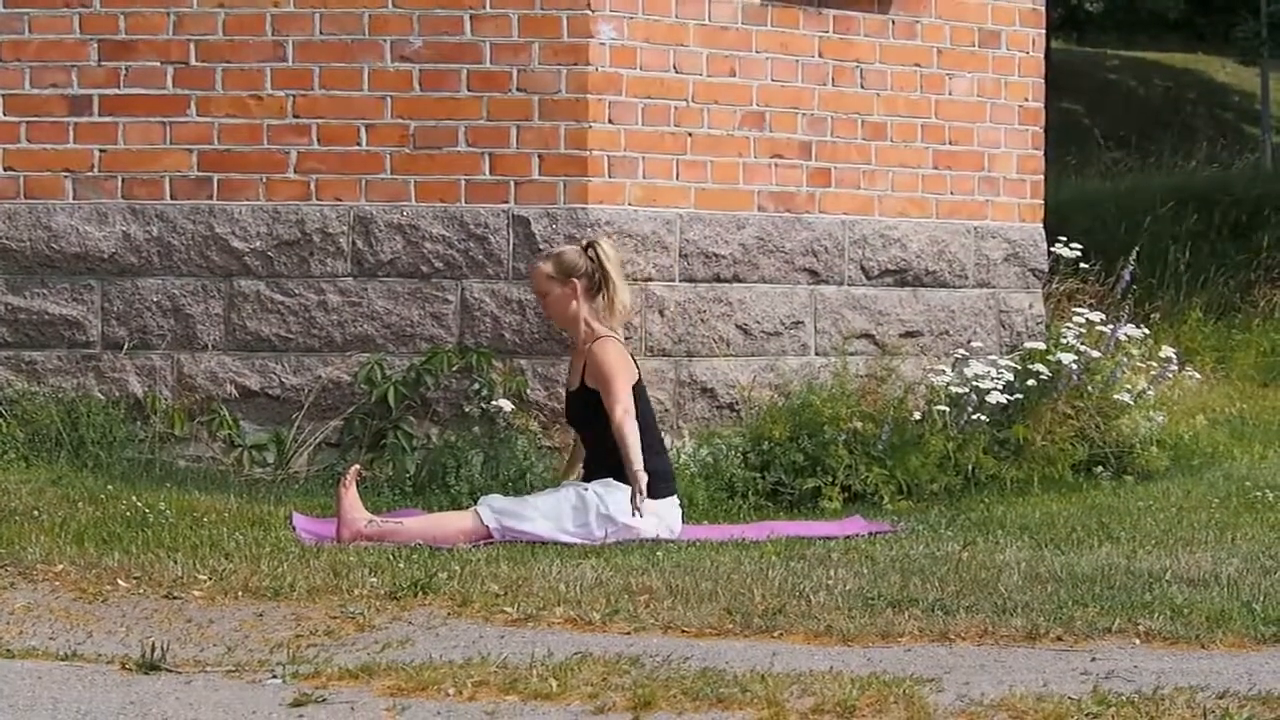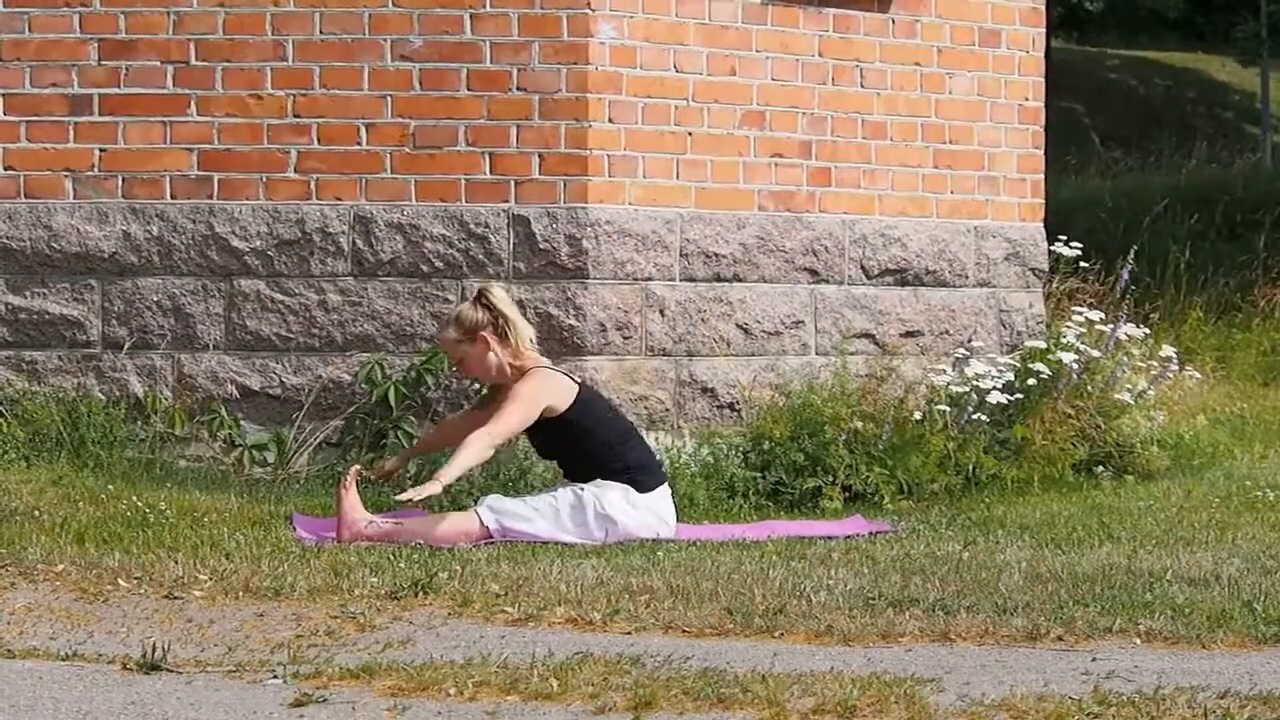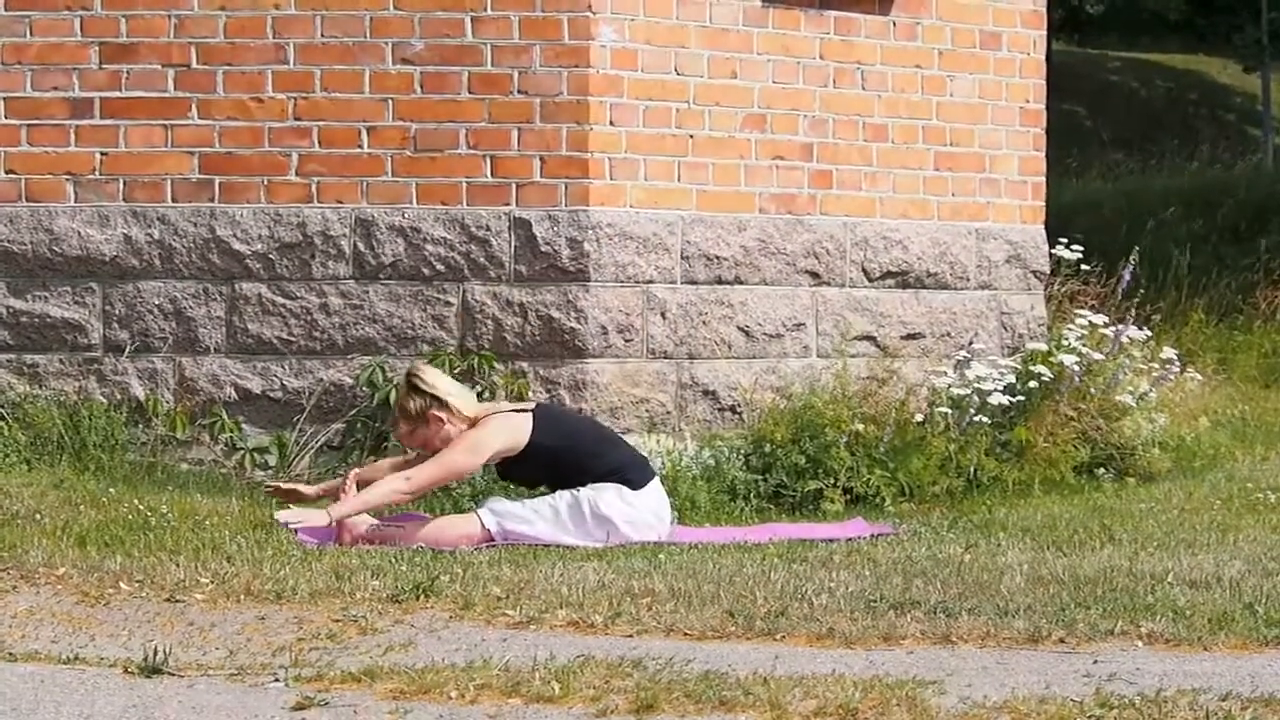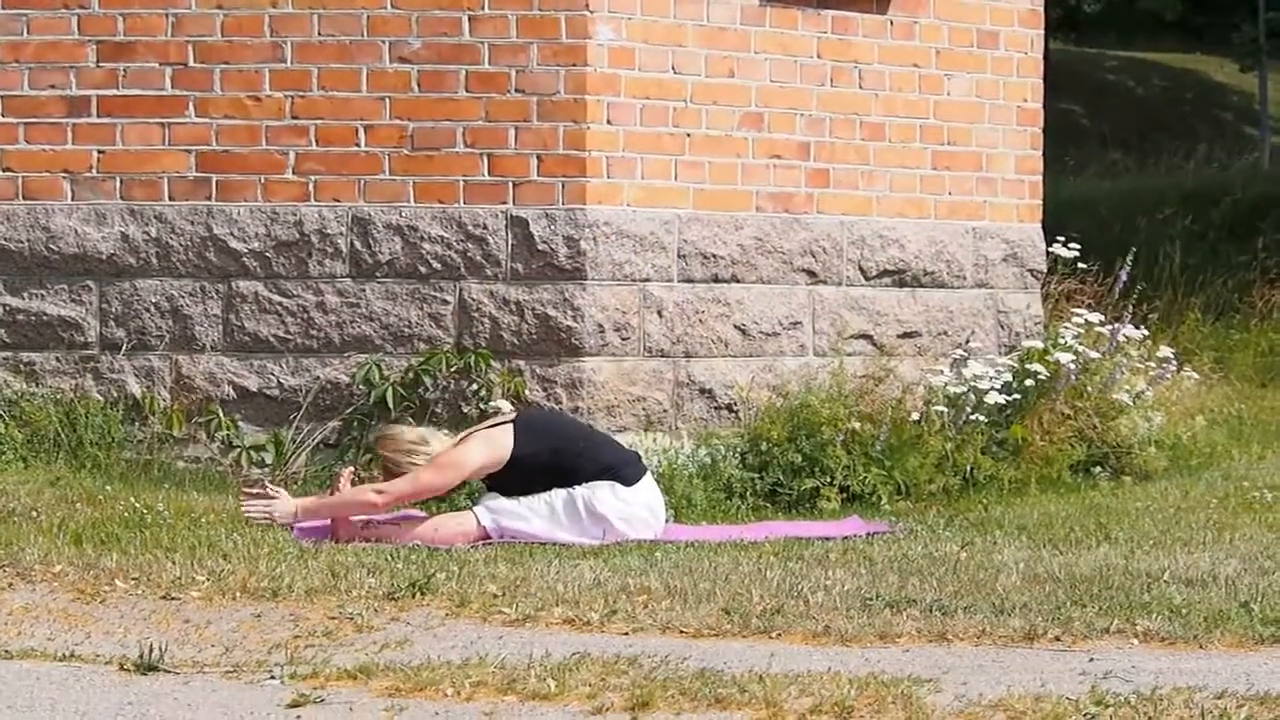
dt=0.4s
person 1, frame 1
left shoulder: (603, 351)
right shoulder: (584, 350)
left elbow: (623, 415)
left wrist: (637, 470)
right wrist: (570, 471)
left hip: (632, 504)
right hip: (610, 496)
left knee: (494, 518)
right knee: (498, 511)
left ankle: (368, 530)
right ankle: (373, 527)
person 1, frame 2
left shoulder: (537, 383)
right shoulder: (513, 381)
left elbow: (487, 438)
right elbow: (463, 423)
left wrist: (440, 480)
right wrist: (405, 457)
left hip: (634, 505)
right hip: (615, 500)
left knee: (493, 519)
right knee: (497, 512)
left ankle: (366, 530)
person 1, frame 3
left shoulder: (492, 432)
right shoulder: (488, 420)
left elbow: (407, 483)
right elbow: (402, 465)
left wrist: (331, 515)
right wrist: (319, 490)
left hip: (627, 506)
right hip: (623, 503)
left knee: (486, 525)
person 1, frame 4
left shoulder: (474, 453)
right shoulder: (477, 440)
left elbow: (381, 497)
right elbow: (384, 488)
left wrist: (297, 511)
right wrist: (299, 501)
left hip: (619, 504)
right hip: (621, 499)
left knee: (476, 526)
